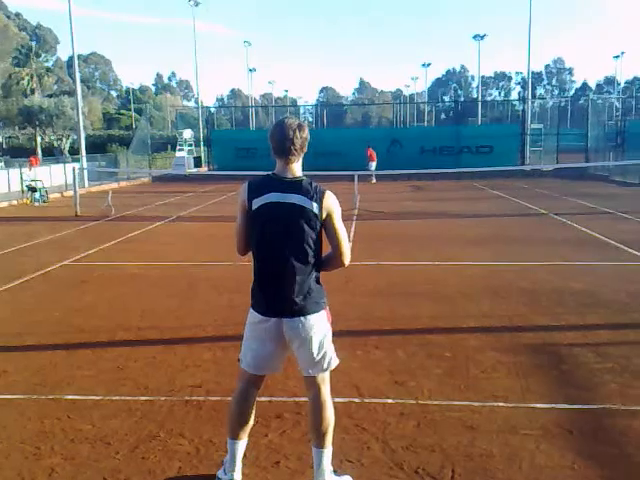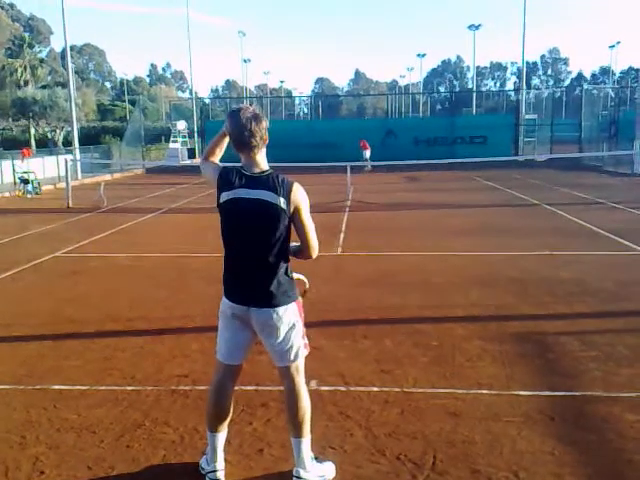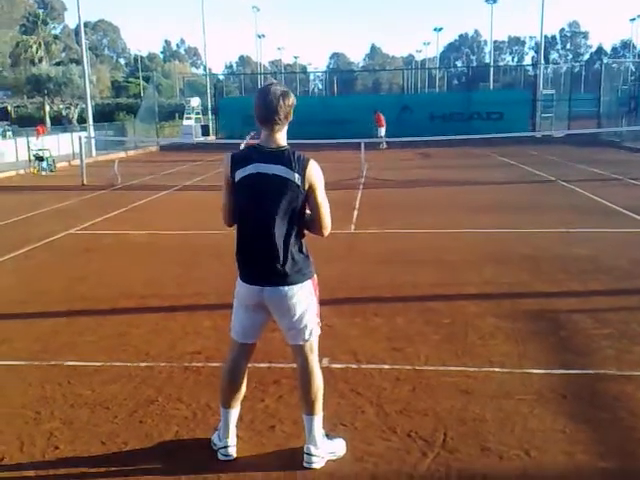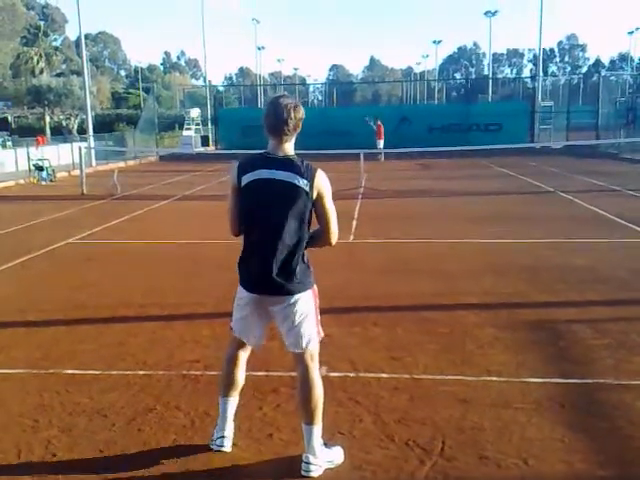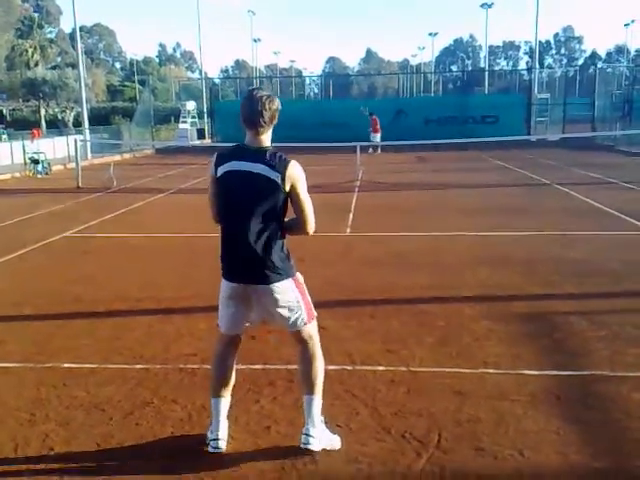
dt=0.4s
person 1, frame 1
left shoulder: (252, 192)
right shoulder: (324, 198)
left elbow: (242, 248)
right elbow: (342, 259)
left hip: (264, 308)
right hip: (308, 310)
left knee: (248, 385)
right knee: (320, 389)
person 1, frame 2
left shoulder: (223, 180)
right shoulder: (291, 191)
left elbow: (205, 161)
right elbow: (311, 251)
left wrist: (228, 127)
left hip: (235, 300)
right hip: (278, 301)
left knee: (224, 376)
right knee: (294, 379)
person 1, frame 3
left shoulder: (236, 163)
right shoulder: (306, 168)
left elbow: (228, 218)
right elbow: (322, 227)
left hip: (250, 277)
right hip: (293, 278)
left knee: (239, 354)
right knee: (307, 356)
left ankle: (226, 438)
right ankle: (315, 445)
person 1, frame 4
left shoulder: (242, 170)
right shoulder: (314, 177)
left elbow: (235, 227)
right elbow: (330, 237)
left hip: (252, 283)
right hip: (294, 286)
left knee: (238, 349)
right knee: (308, 363)
left ankle: (223, 431)
person 1, frame 5
left shoulder: (221, 161)
right shoulder: (288, 168)
left elbow: (217, 216)
right elbow: (306, 226)
left hip: (234, 274)
right hip: (276, 274)
left knee: (227, 344)
right knee: (309, 341)
left ankle: (217, 431)
right ankle: (314, 429)
